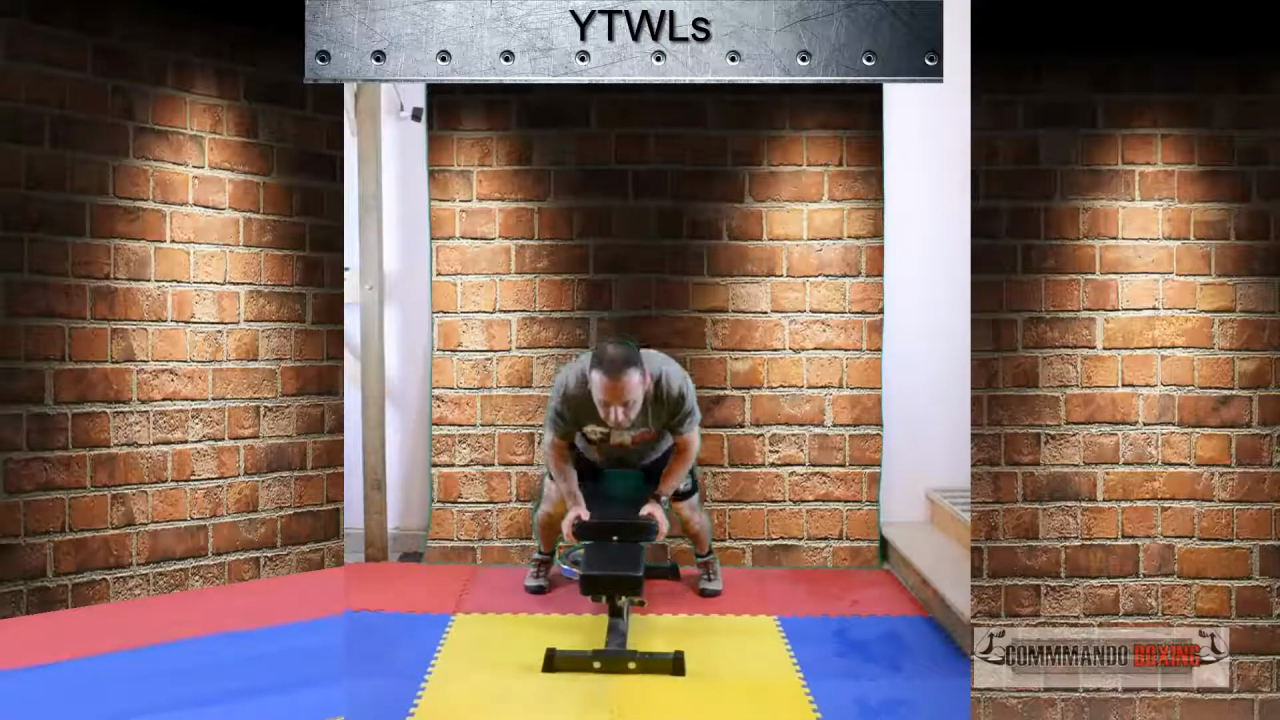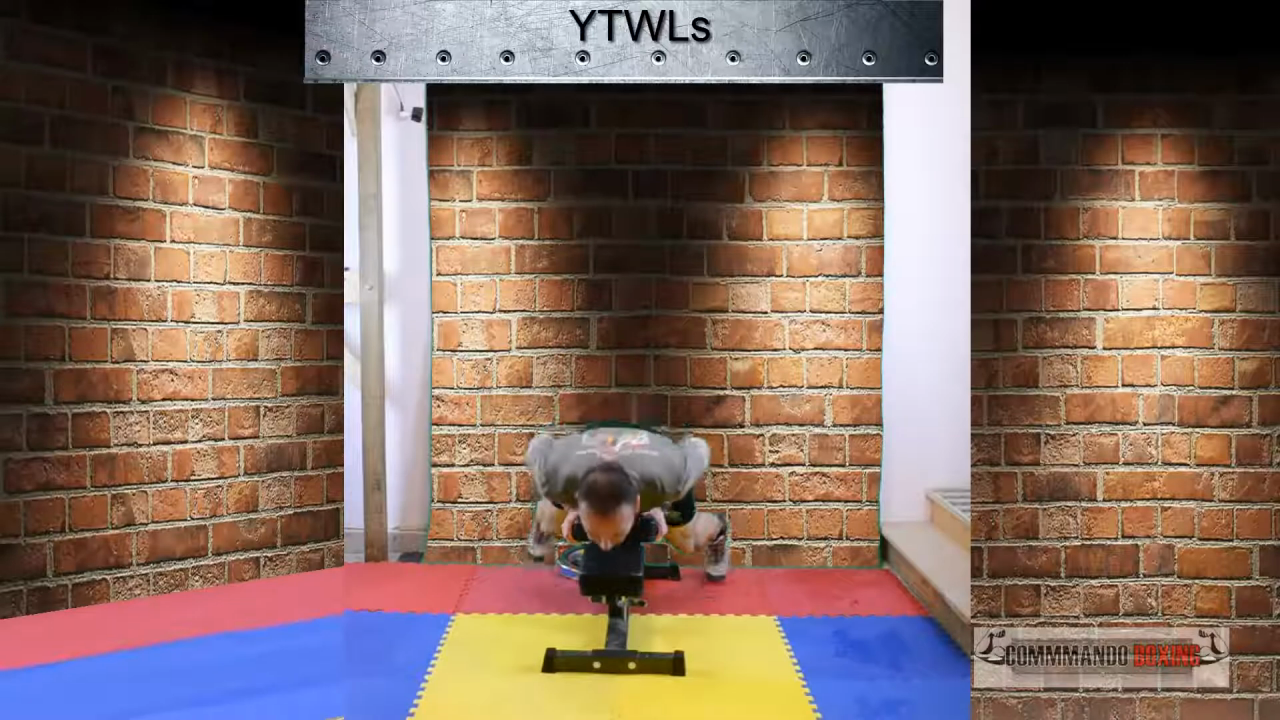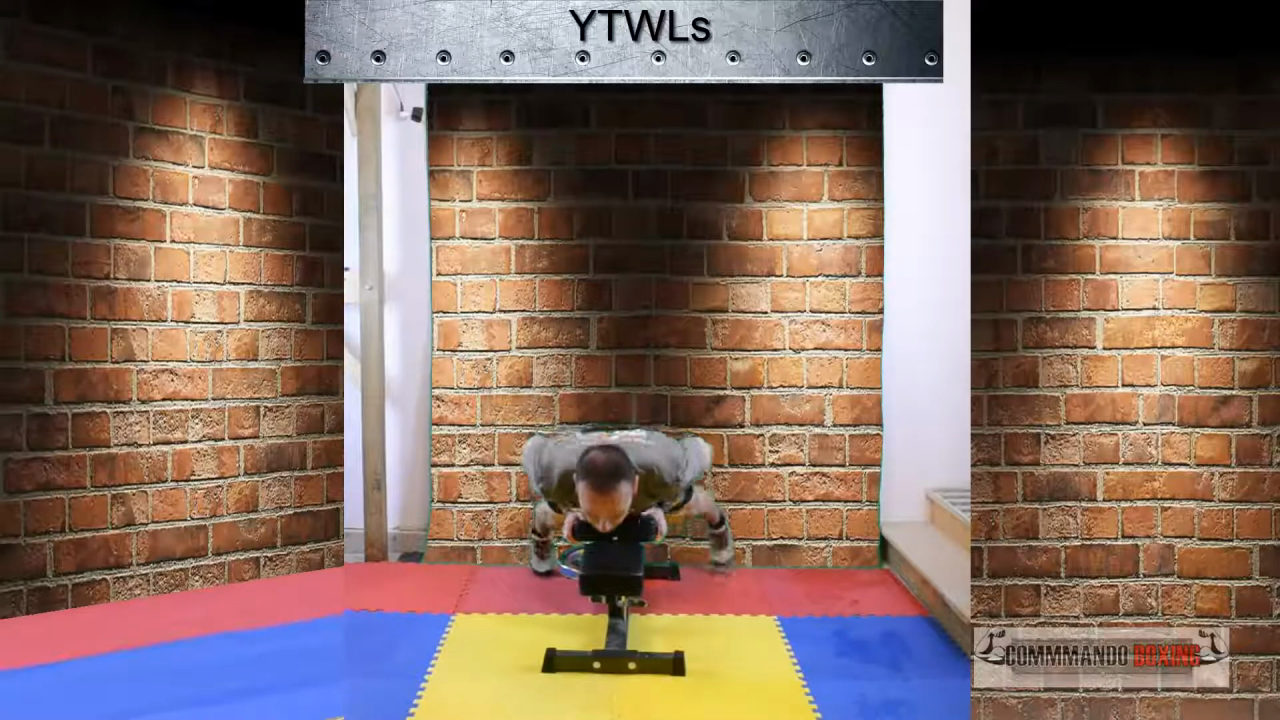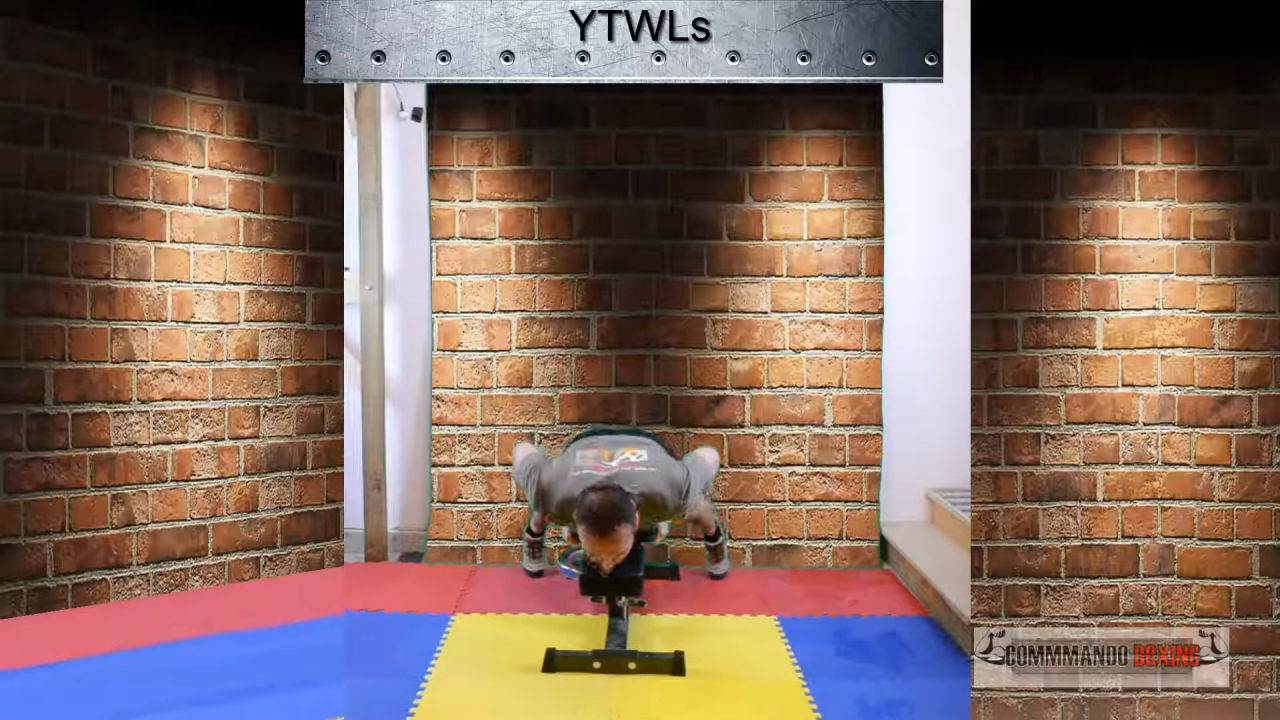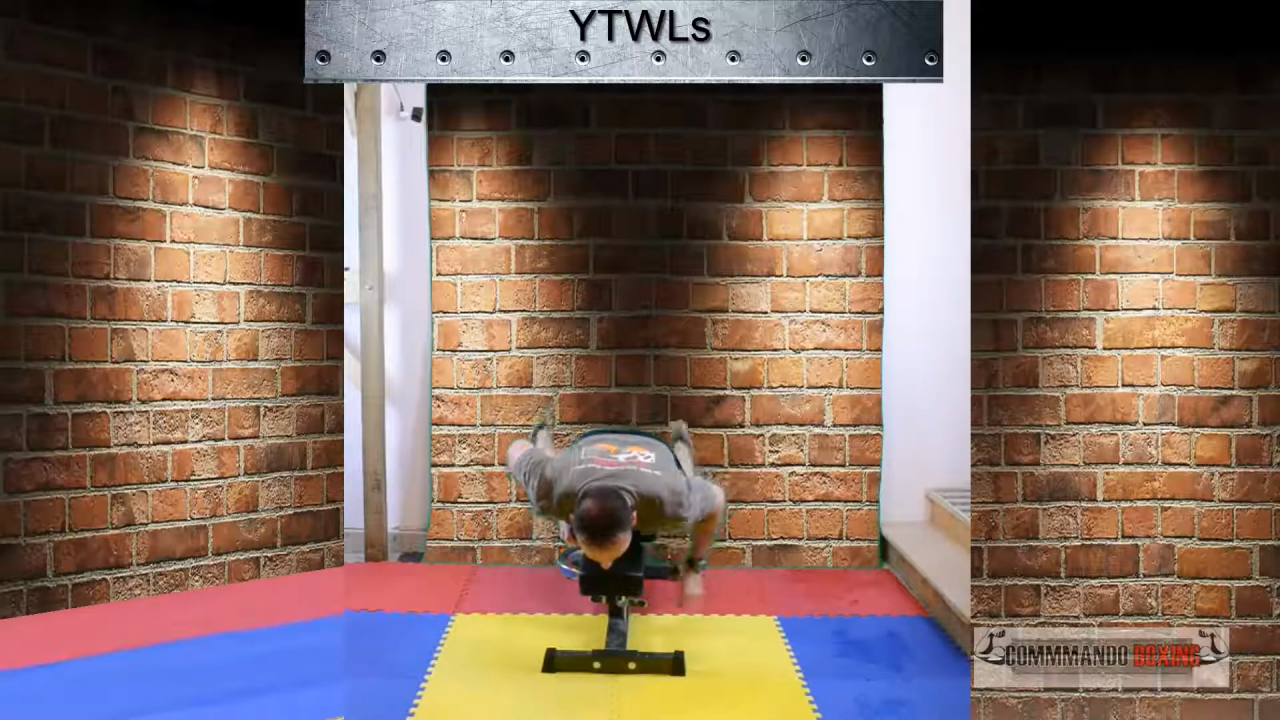
dt=0.7s
person 1, frame 1
left shoulder: (675, 384)
right shoulder: (568, 386)
left elbow: (687, 447)
right elbow: (557, 447)
left wrist: (660, 499)
right wrist: (574, 502)
left knee: (688, 515)
right knee: (552, 510)
left ankle: (705, 558)
right ankle: (544, 557)
person 1, frame 2
left shoulder: (668, 477)
right shoulder: (557, 477)
left elbow: (700, 449)
right elbow: (537, 447)
left wrist: (662, 505)
right wrist: (571, 506)
left knee: (687, 541)
right knee: (551, 525)
left ankle: (717, 530)
right ankle: (542, 526)
person 1, frame 3
left shoulder: (665, 467)
right shoulder: (551, 472)
left elbow: (702, 450)
right elbow: (533, 446)
left wrist: (662, 505)
right wrist: (567, 508)
left knee: (689, 503)
right knee: (552, 514)
left ankle: (717, 522)
right ankle: (541, 534)
person 1, frame 4
left shoulder: (669, 493)
right shoulder: (552, 494)
left elbow: (710, 456)
right elbow: (523, 451)
left ankle: (713, 534)
right ankle: (534, 532)
person 1, frame 5
left shoulder: (669, 500)
right shoulder: (553, 491)
left elbow: (716, 499)
right elbow: (517, 450)
left wrist: (695, 569)
left ankle: (679, 441)
right ankle: (544, 434)
